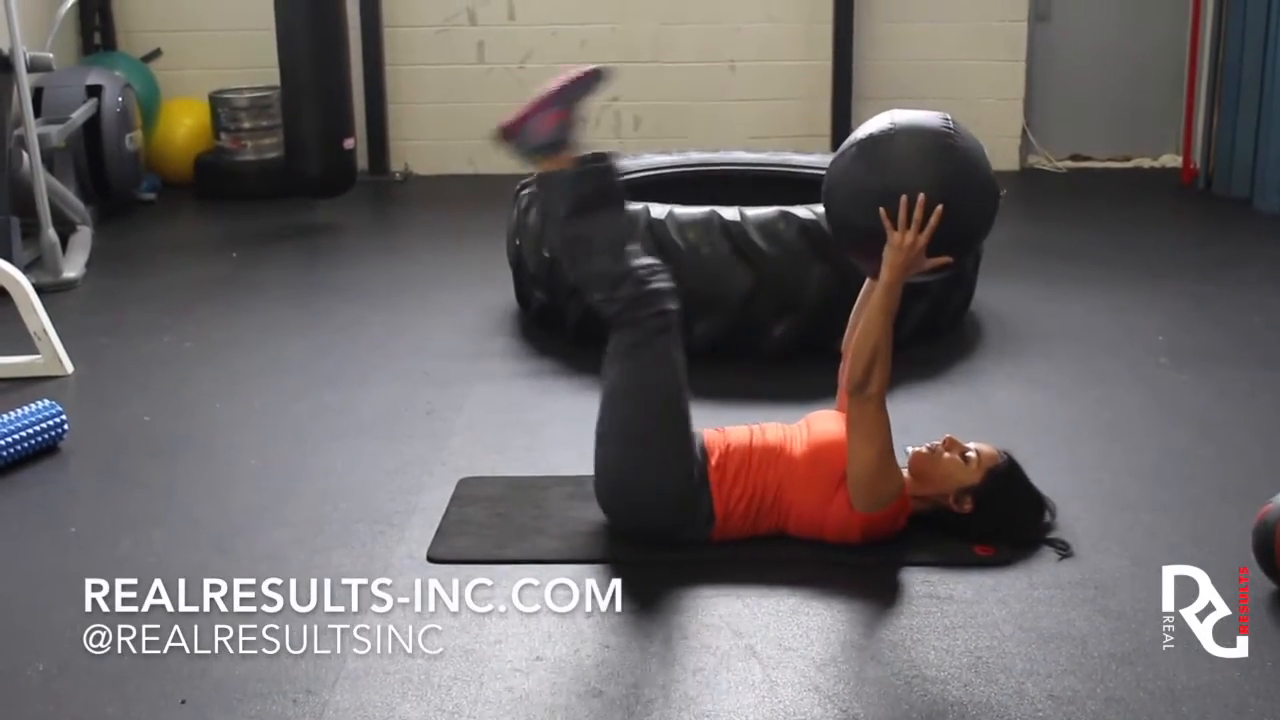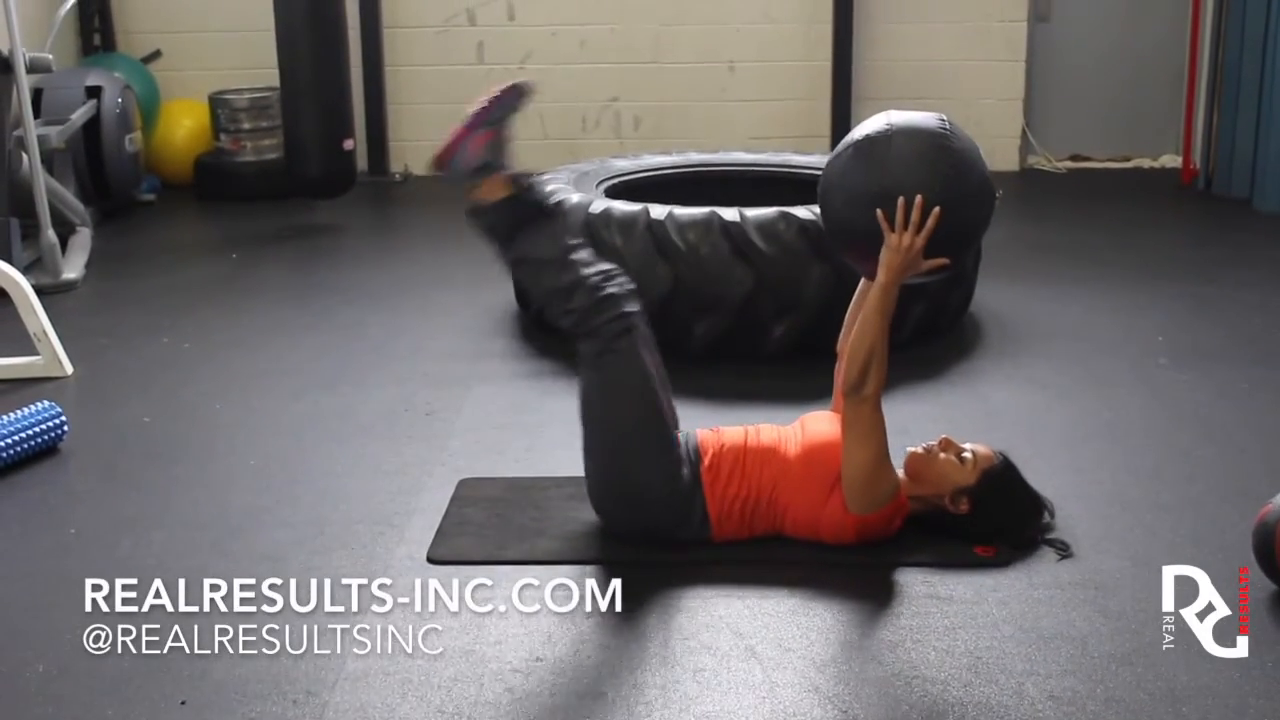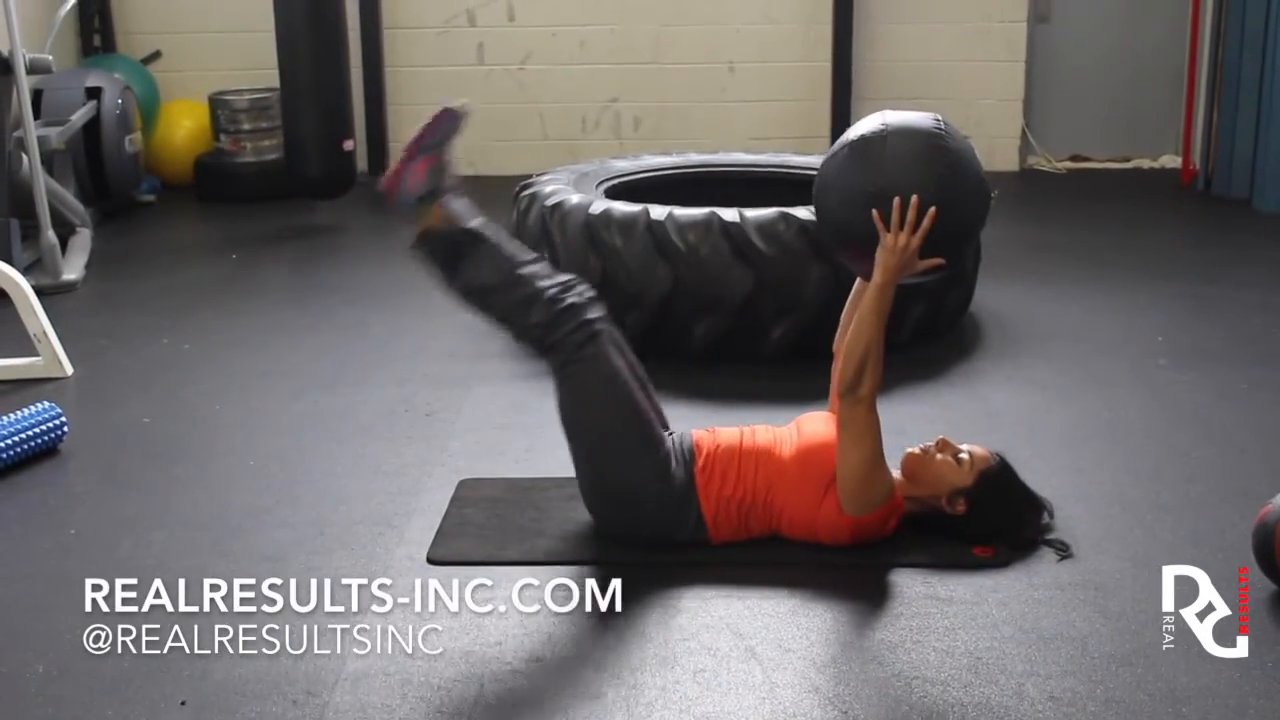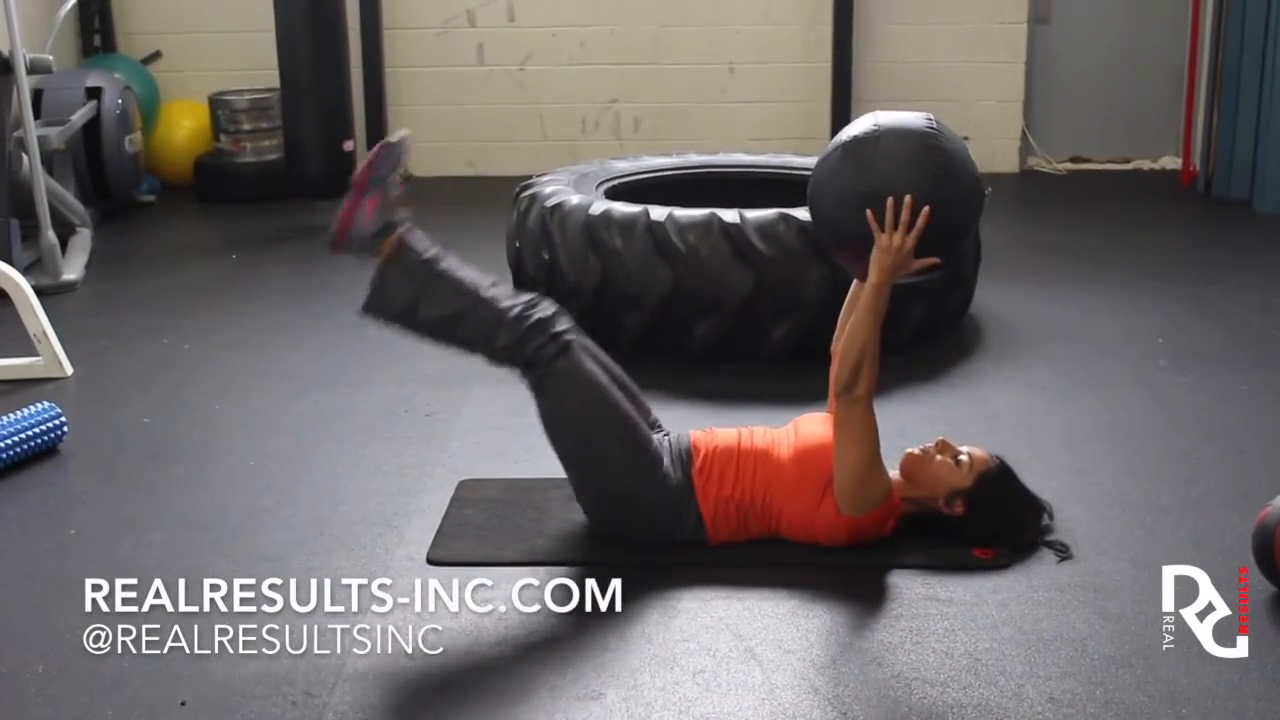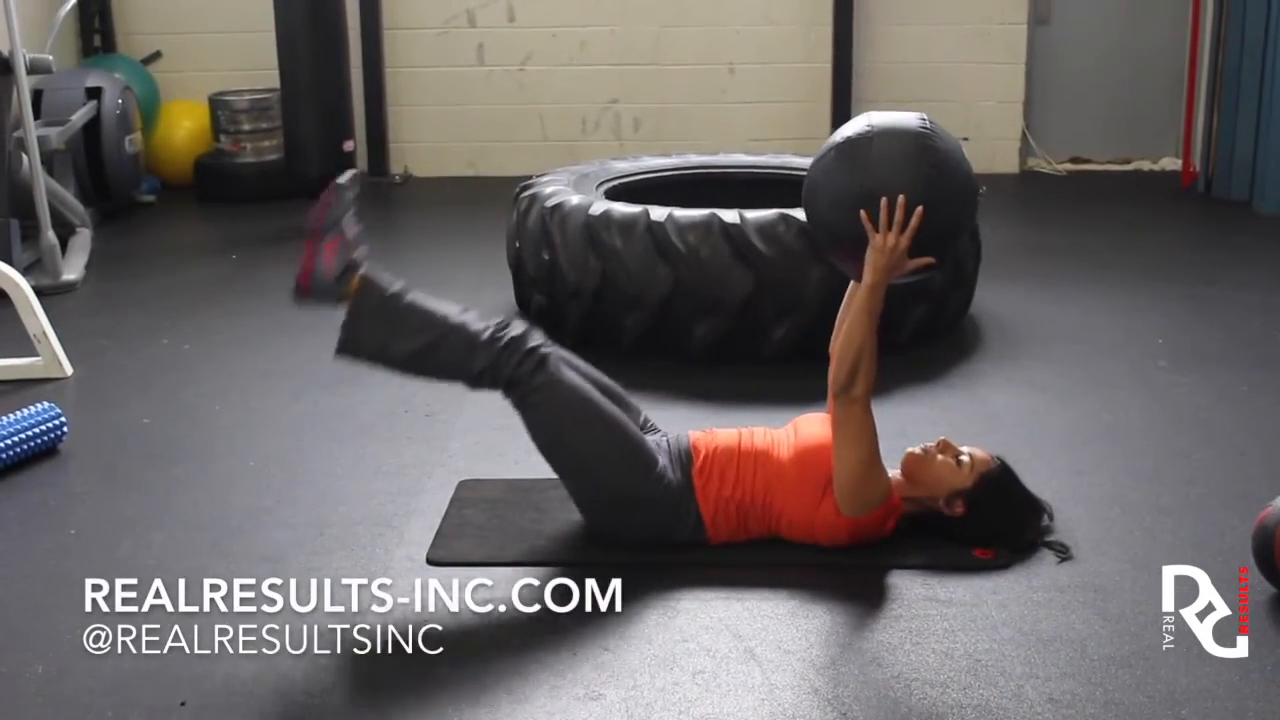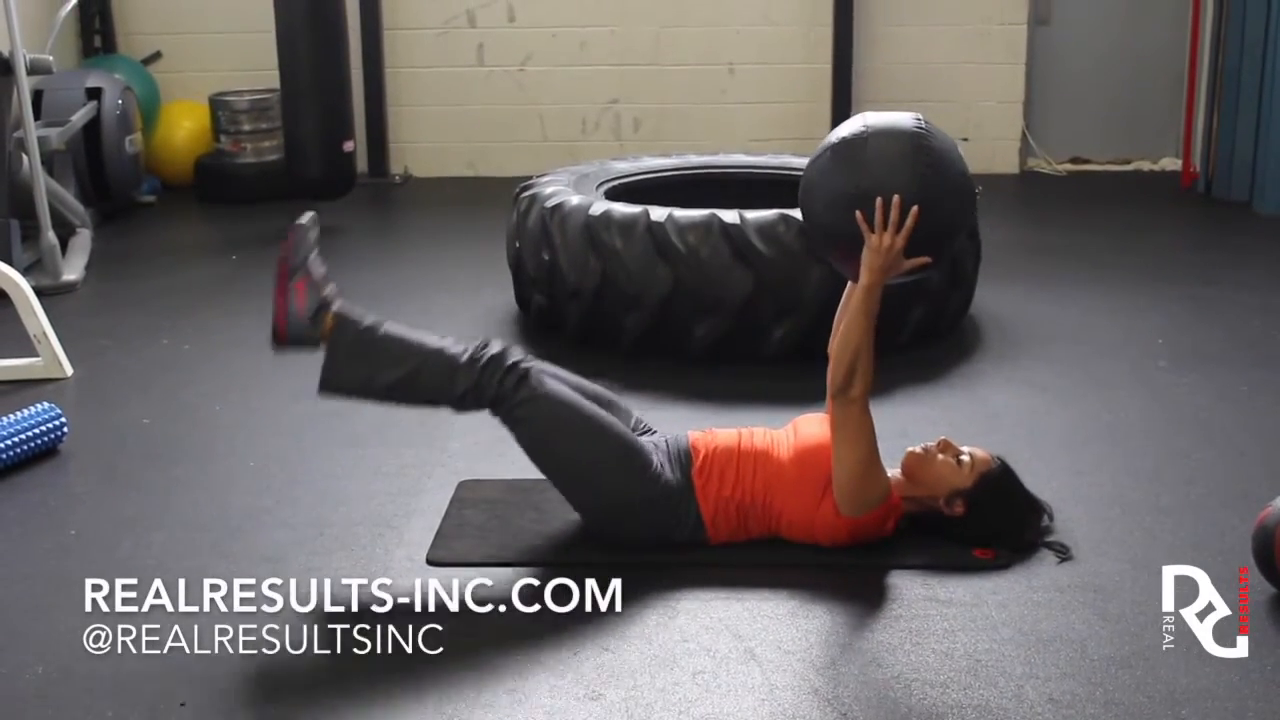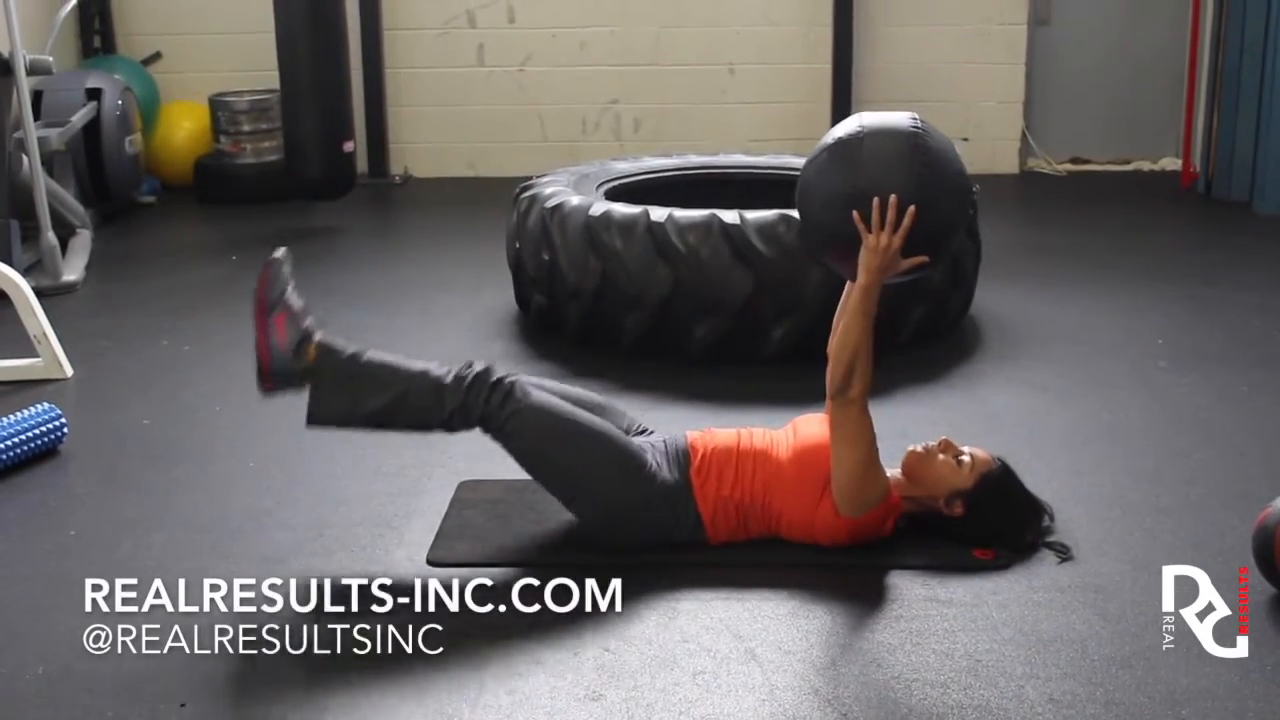
dt=0.1s
person 1, frame 1
left shoulder: (883, 503)
right shoulder: (895, 484)
left elbow: (868, 384)
right elbow: (853, 358)
left wrist: (895, 274)
right wrist: (881, 268)
left hip: (657, 498)
right hip: (701, 467)
left knee: (649, 309)
right knee: (645, 312)
left ankle: (555, 161)
right ankle: (557, 162)
person 1, frame 2
left shoulder: (877, 509)
right shoulder: (879, 486)
left elbow: (859, 390)
right elbow: (850, 362)
left wrist: (890, 279)
right wrist: (878, 273)
left hip: (656, 498)
right hip: (681, 467)
left knee: (608, 314)
right knee: (604, 316)
left ankle: (491, 183)
right ankle: (493, 184)
person 1, frame 3
left shoulder: (872, 509)
right shoulder: (881, 486)
left elbow: (854, 387)
right elbow: (847, 358)
left wrist: (884, 278)
right wrist: (874, 272)
left hip: (657, 498)
right hip: (675, 466)
left knee: (574, 321)
right knee: (575, 321)
left ankle: (434, 213)
right ankle: (441, 217)
person 1, frame 4
left shoulder: (872, 510)
right shoulder: (883, 490)
left elbow: (849, 390)
right elbow: (845, 363)
left wrist: (879, 280)
right wrist: (870, 271)
left hip: (653, 500)
right hip: (665, 464)
left knee: (543, 336)
right knee: (547, 334)
left ankle: (387, 244)
right ankle: (394, 242)
person 1, frame 5
left shoulder: (870, 510)
right shoulder: (875, 486)
left elbow: (847, 390)
right elbow: (847, 380)
left wrist: (876, 280)
right wrist: (869, 278)
left hip: (656, 499)
right hip: (671, 463)
left knee: (518, 356)
right knee: (530, 353)
left ankle: (349, 286)
right ankle: (356, 292)
person 1, frame 6
left shoulder: (870, 509)
right shoulder: (880, 486)
left elbow: (844, 390)
right elbow: (844, 373)
left wrist: (872, 282)
right wrist: (866, 274)
left hip: (654, 504)
right hip: (666, 462)
left knee: (500, 374)
right knee: (514, 369)
left ankle: (322, 323)
right ankle: (329, 323)
person 1, frame 7
left shoulder: (869, 510)
right shoulder: (880, 484)
left elbow: (843, 391)
right elbow: (846, 385)
left wrist: (869, 281)
right wrist: (866, 275)
left hip: (654, 501)
right hip: (666, 461)
left knee: (488, 391)
right knee: (503, 388)
left ankle: (307, 359)
right ankle: (314, 362)
